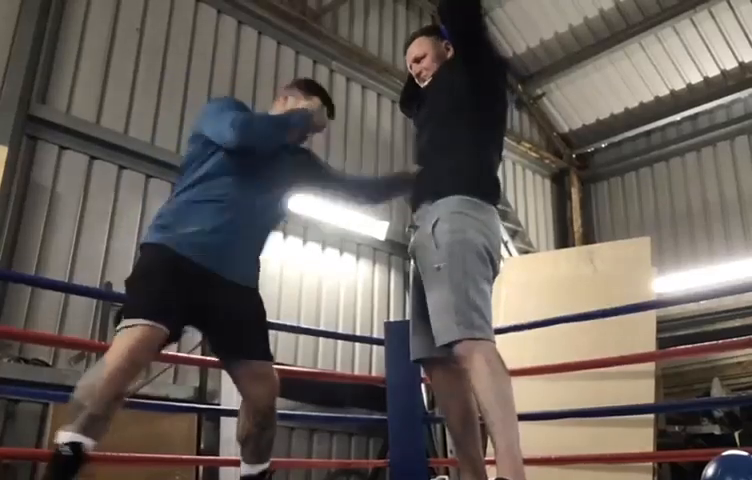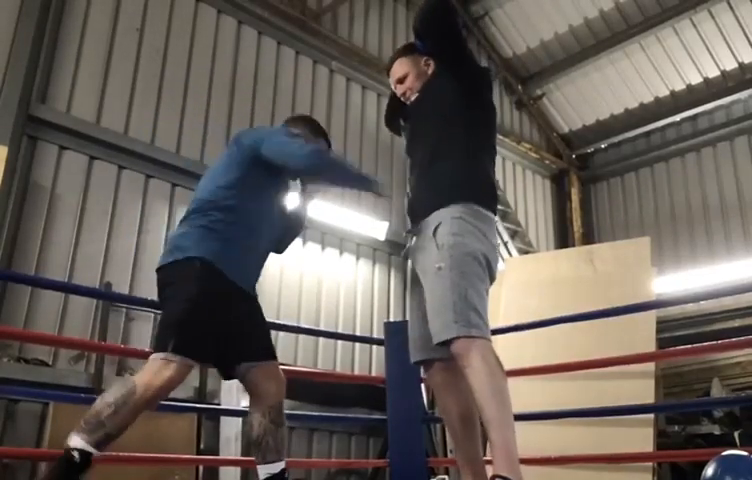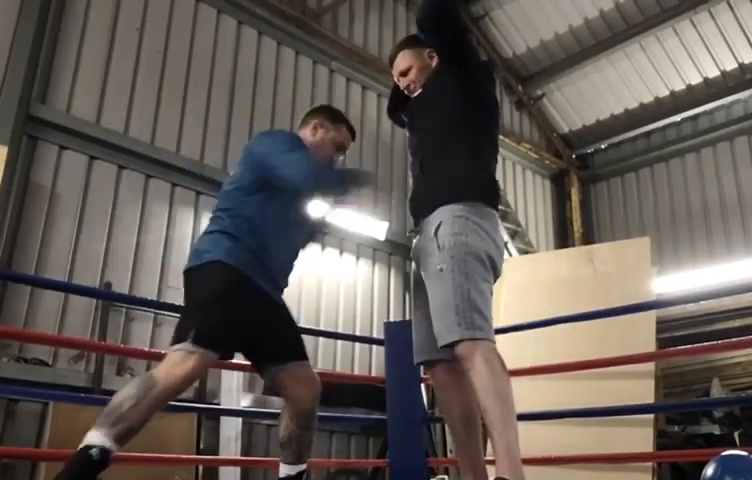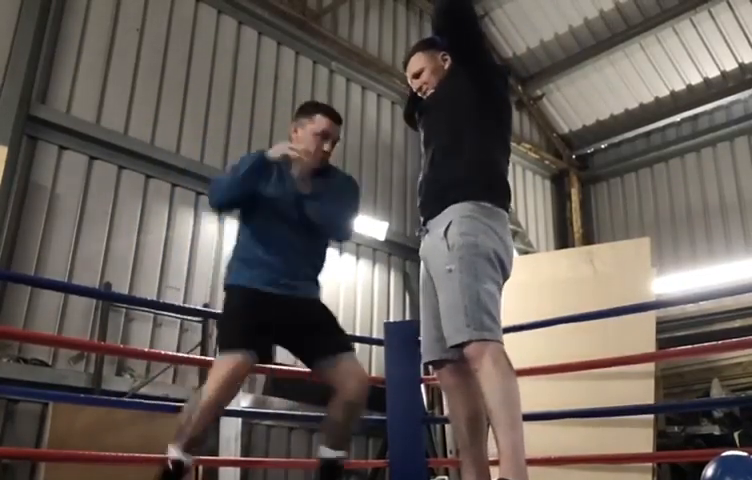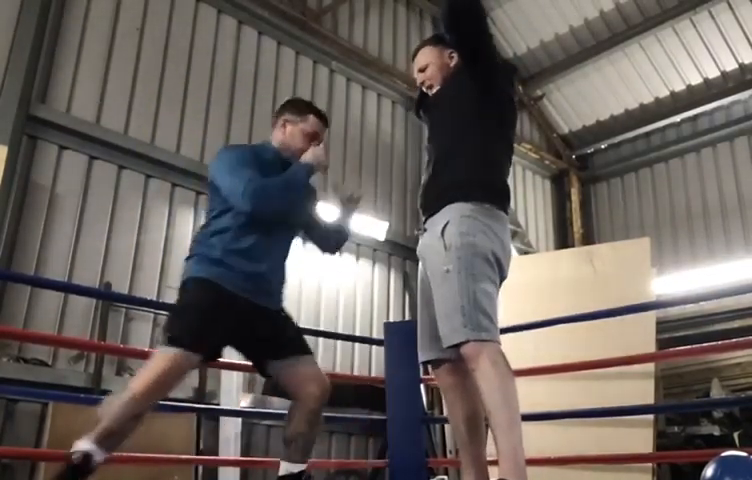
dt=1s
person 1, frame 1
left shoulder: (476, 71)
right shoulder: (436, 99)
right elbow: (406, 101)
right wrist: (420, 76)
left hip: (457, 213)
right hip: (430, 225)
left knee: (469, 341)
right knee: (439, 361)
person 1, frame 2
left shoulder: (462, 81)
right shoulder: (424, 113)
right elbow: (392, 118)
left wrist: (416, 50)
right wrist: (404, 94)
left hip: (456, 221)
right hip: (426, 234)
left knee: (465, 341)
right knee: (438, 363)
person 1, frame 3
left shoulder: (466, 78)
right shoulder: (428, 107)
right elbow: (395, 110)
right wrist: (407, 90)
left hip: (458, 218)
right hip: (432, 231)
left knee: (470, 342)
right knee: (441, 362)
person 1, frame 4
left shoulder: (478, 80)
right shoulder: (439, 108)
right elbow: (411, 113)
right wrist: (420, 92)
left hip: (467, 220)
right hip: (438, 231)
left knee: (477, 344)
right knee: (448, 362)
person 1, frame 5
left shoulder: (483, 78)
right shoulder: (446, 104)
right elbow: (424, 104)
left hip: (465, 220)
right hip: (440, 231)
left knee: (475, 344)
right knee: (446, 361)
person 2, frame 1
left shoulder: (290, 157)
right shoulder: (225, 112)
left elbow: (355, 189)
right elbow: (243, 135)
left wrist: (406, 180)
right wrist: (301, 120)
left hip: (235, 277)
right hip: (175, 254)
left knee: (262, 389)
right knee: (133, 347)
person 2, frame 2
left shoulder: (264, 176)
right shoulder: (261, 139)
left elbow: (275, 241)
right elbow: (310, 159)
left wrist: (299, 209)
right wrist: (366, 182)
left hip: (231, 283)
right hip: (198, 268)
left knee: (271, 386)
right knee: (163, 375)
person 2, frame 3
left shoulder: (301, 184)
right shoulder: (276, 144)
left elbow: (291, 238)
right elbow: (314, 175)
right wrist: (356, 179)
left hip: (262, 288)
right hip: (224, 268)
left knee: (305, 389)
right knee: (184, 365)
person 2, frame 4
left shoulder: (337, 183)
right shoulder: (263, 168)
left elbow: (340, 229)
right elbow: (219, 198)
left wrist: (305, 183)
right wrist: (265, 158)
left hip: (302, 296)
right hip: (251, 289)
left knee: (354, 383)
right knee: (228, 373)
person 2, frame 5
left shoulder: (297, 187)
right shoulder: (235, 158)
left elbow: (327, 241)
right elbow: (254, 201)
left wrist: (344, 219)
right wrist: (305, 169)
left hip: (263, 300)
right hip: (213, 283)
left knee: (315, 388)
right knee: (163, 372)
